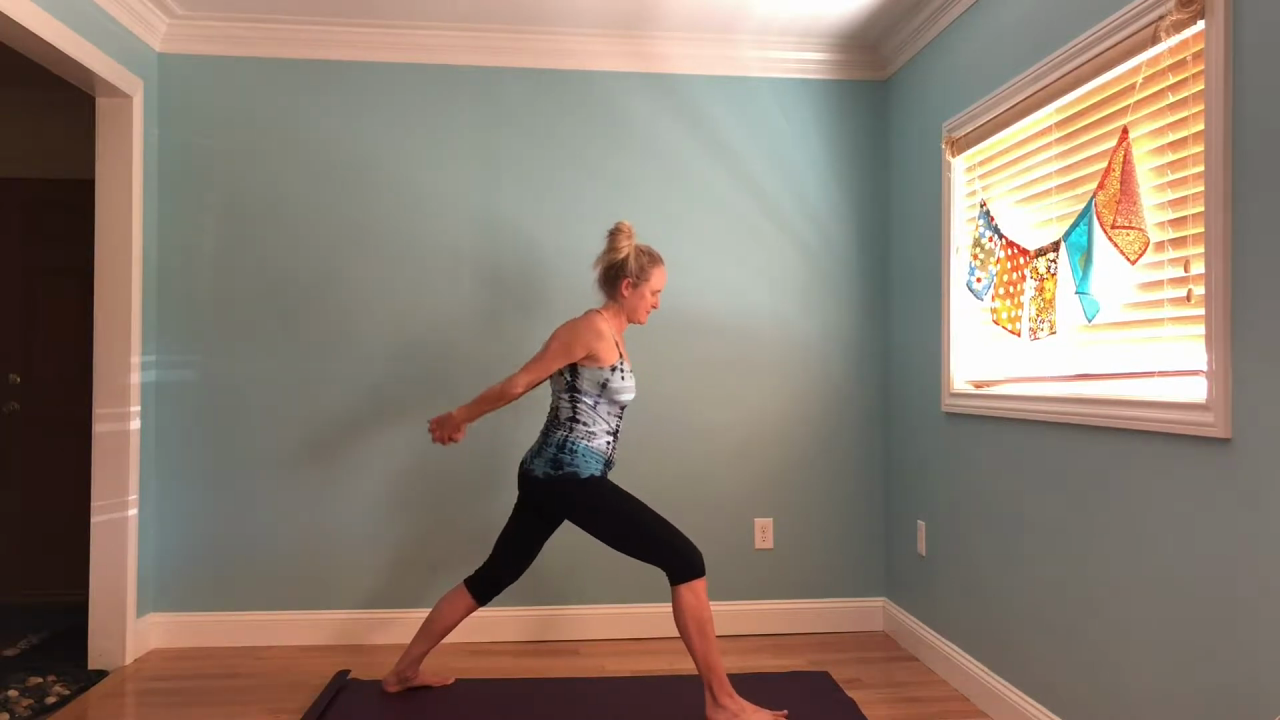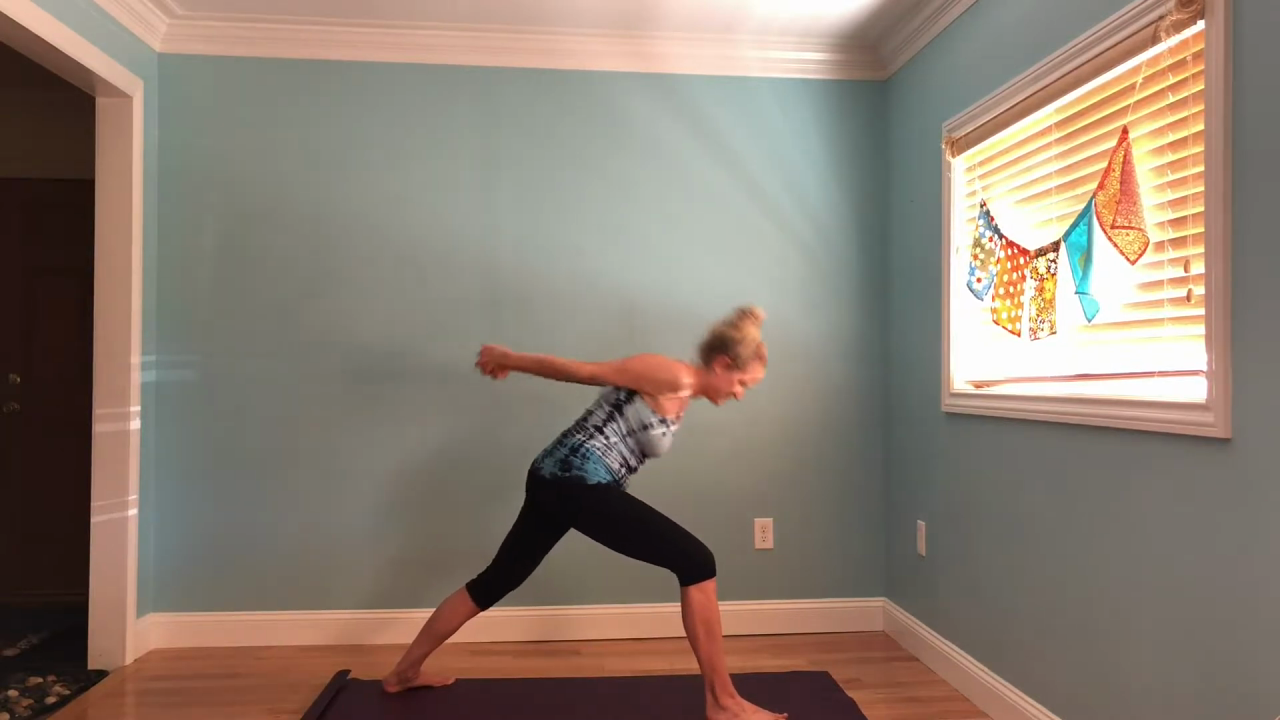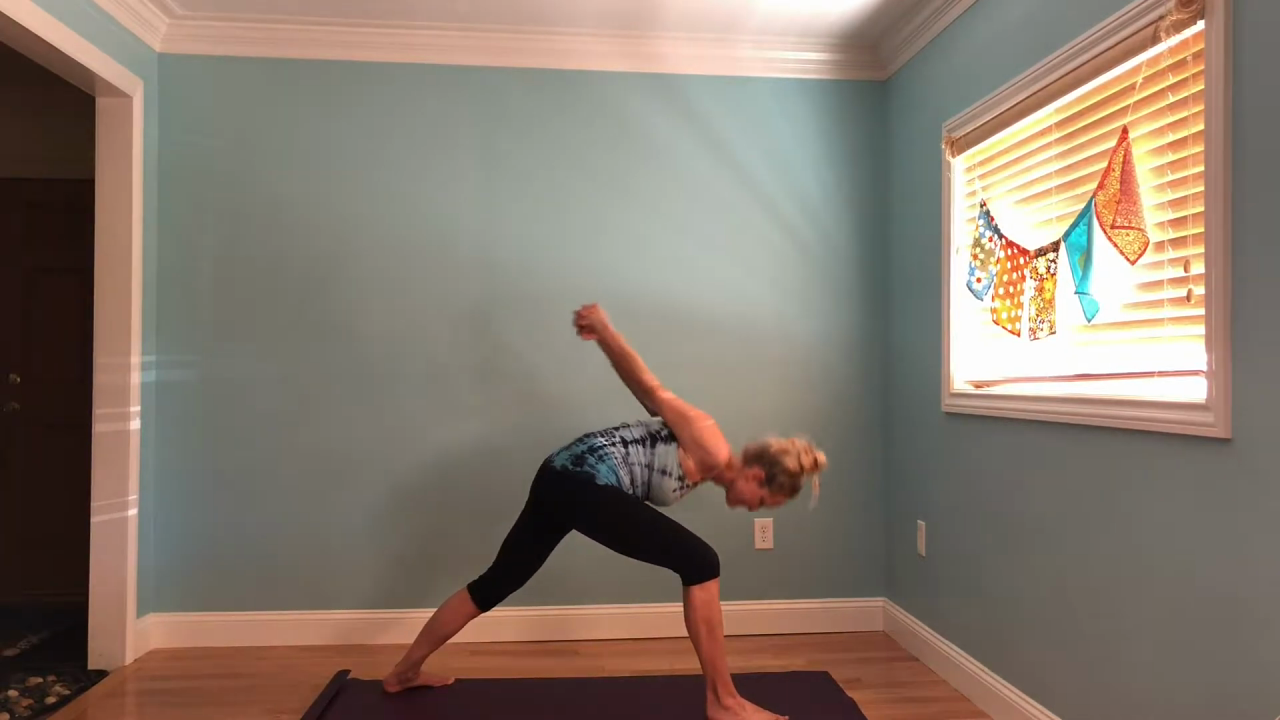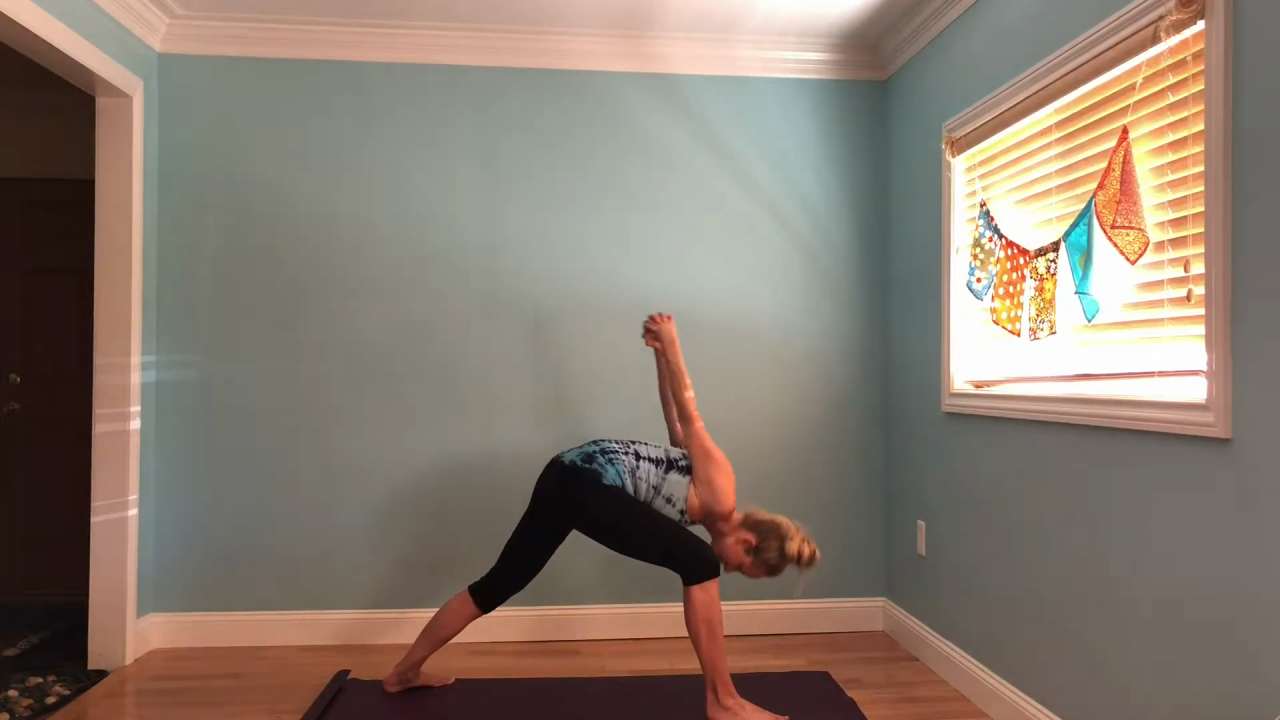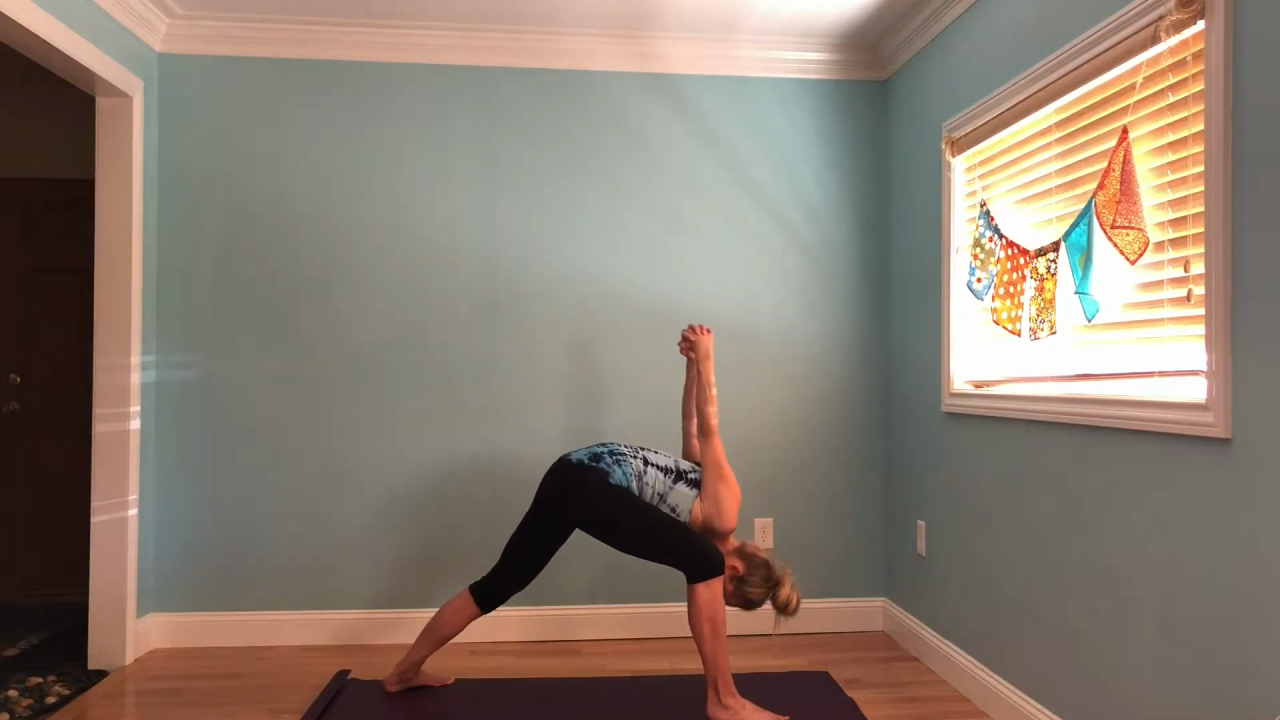
dt=0.5s
person 1, frame 1
left shoulder: (610, 336)
right shoulder: (592, 328)
left elbow: (523, 385)
right elbow: (519, 383)
left wrist: (461, 418)
right wrist: (460, 416)
left hip: (552, 474)
right hip: (571, 475)
left knee: (491, 576)
right knee: (685, 561)
left ankle: (403, 671)
person 1, frame 2
left shoulder: (680, 391)
right shoulder: (673, 377)
left elbow: (588, 374)
right elbow: (585, 371)
right wrist: (511, 360)
left hip: (558, 480)
right hip: (577, 482)
left knee: (496, 581)
right knee: (695, 563)
left ankle: (404, 671)
person 1, frame 3
left shoulder: (704, 454)
right shoulder: (715, 452)
left elbow: (648, 391)
right elbow: (651, 389)
left wrist: (601, 332)
right wrist: (603, 329)
left hip: (563, 477)
right hip: (585, 481)
left knee: (496, 581)
right knee: (700, 564)
left ankle: (405, 671)
person 1, frame 4
left shoulder: (707, 489)
right shoulder: (721, 498)
left elbow: (678, 418)
right elbow: (689, 419)
right wrist: (669, 344)
left hip: (568, 476)
right hip: (587, 483)
left knee: (498, 583)
right knee: (697, 566)
left ankle: (405, 671)
person 1, frame 5
left shoulder: (714, 500)
right shoulder: (722, 516)
left elbow: (696, 430)
right elbow: (708, 430)
right wrist: (703, 357)
left hip: (571, 475)
right hip: (592, 482)
left knee: (499, 583)
right knee: (702, 562)
left ankle: (406, 671)
